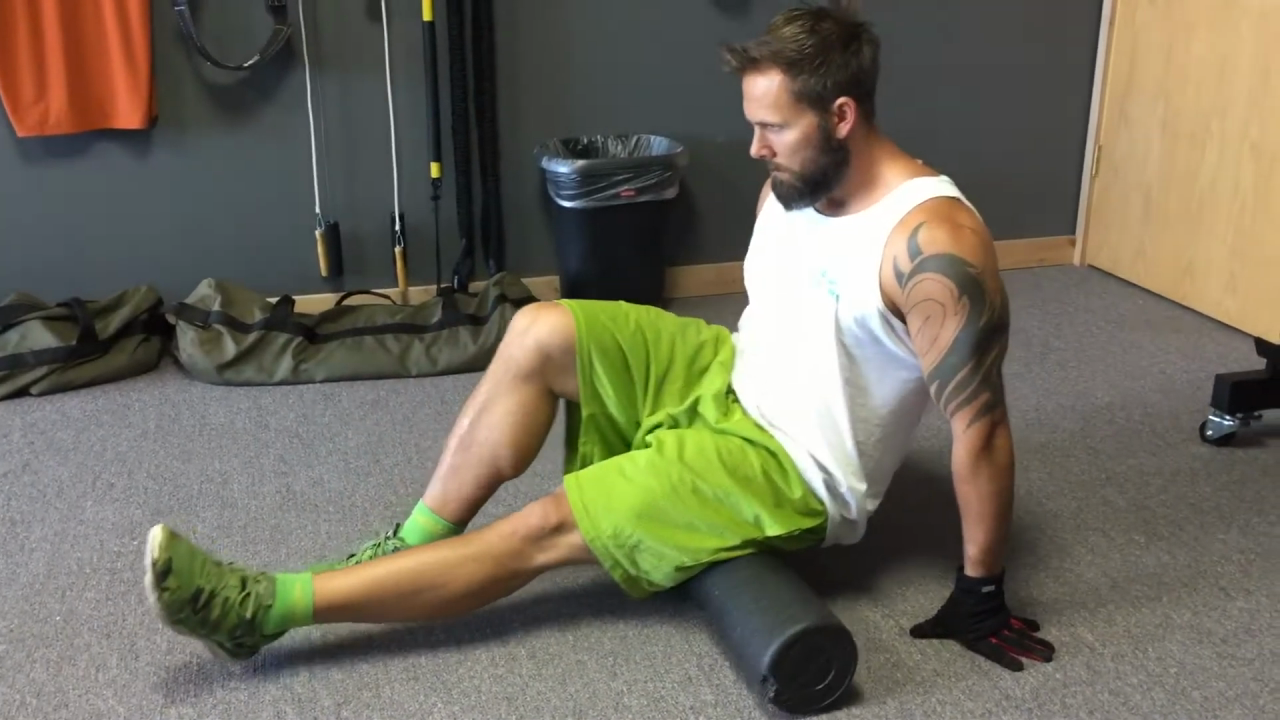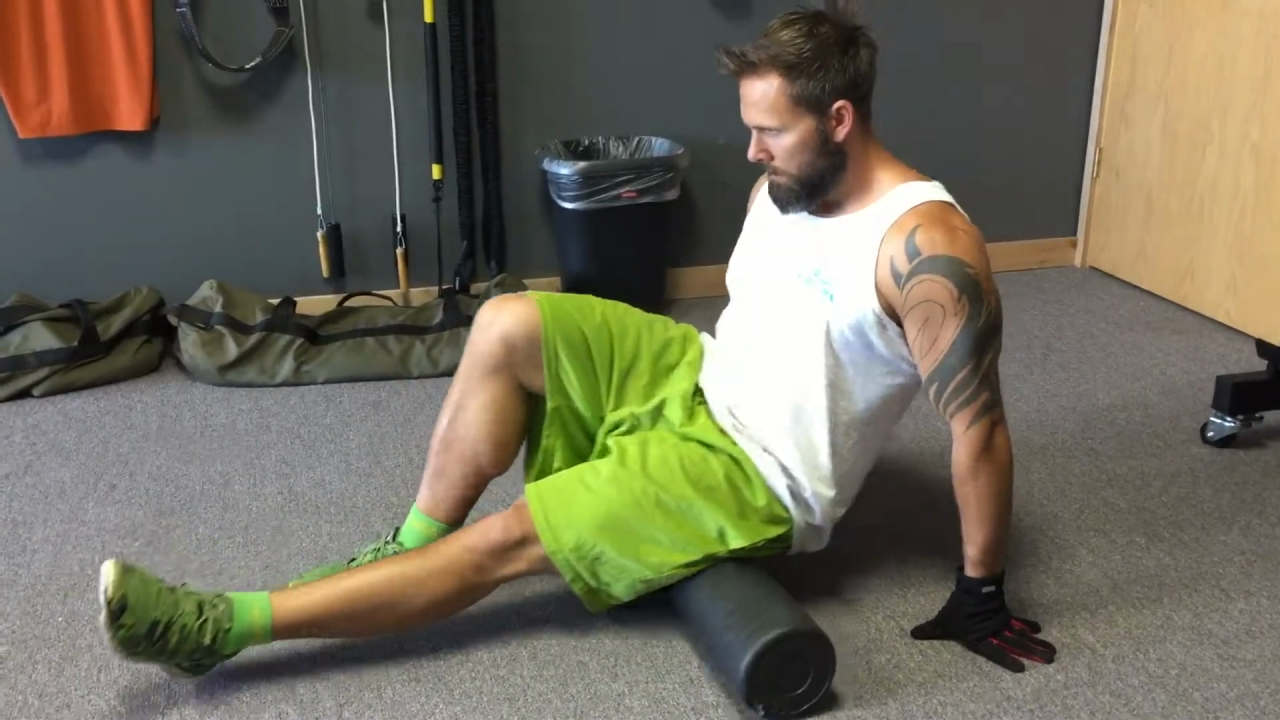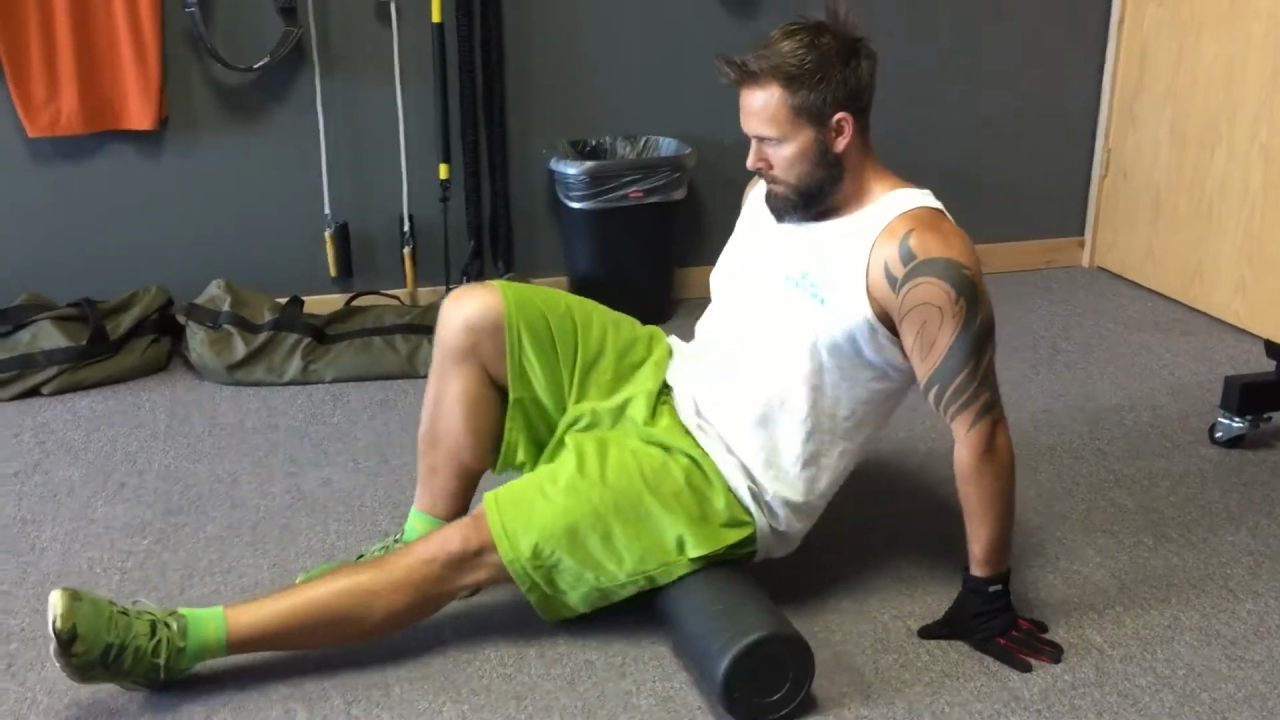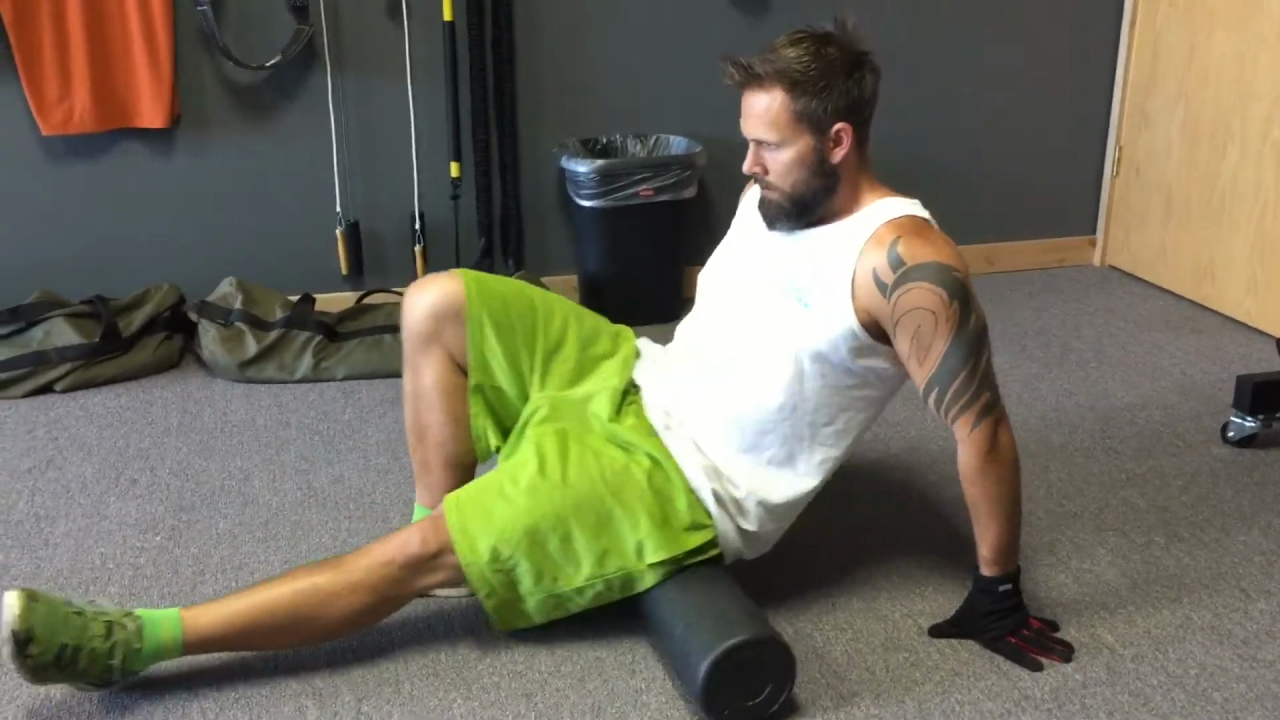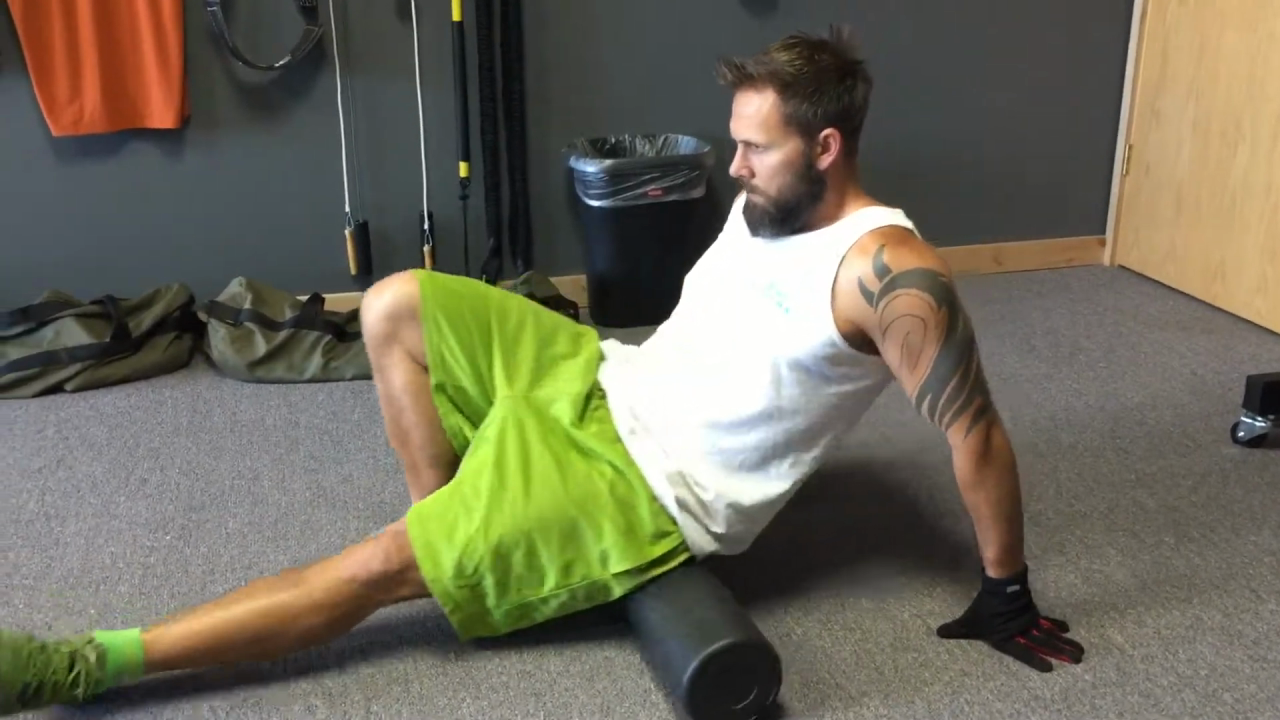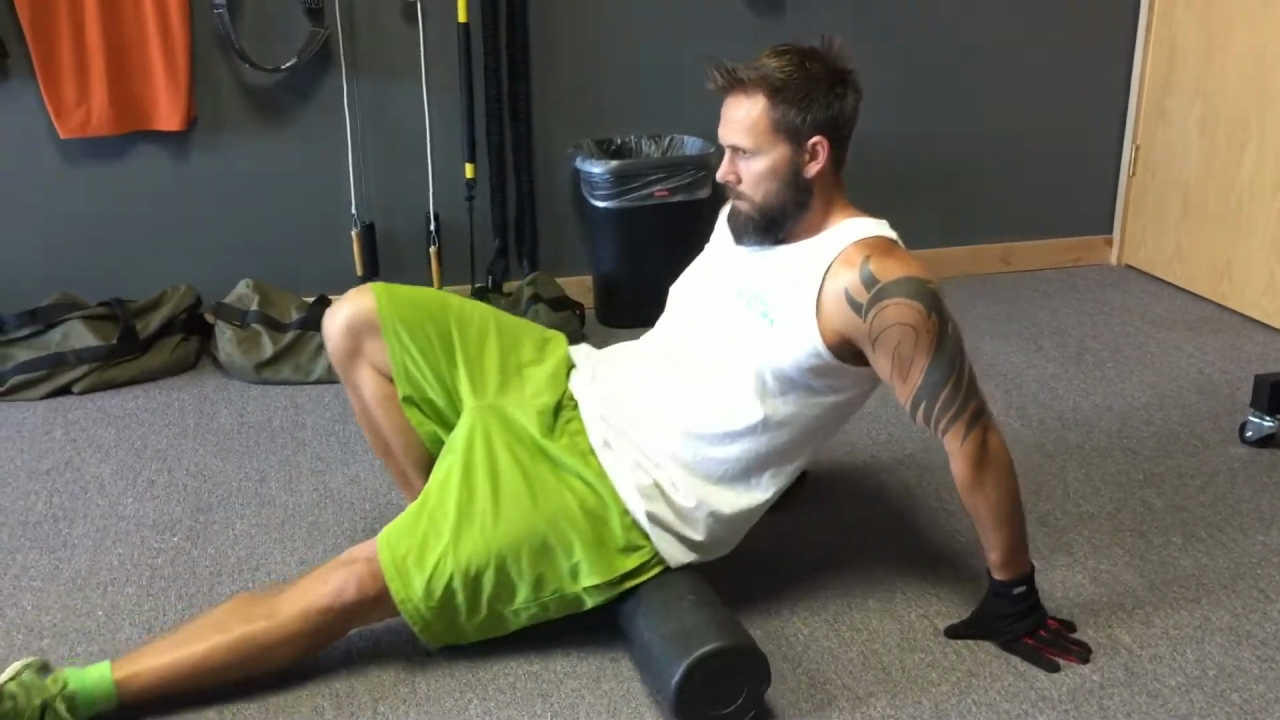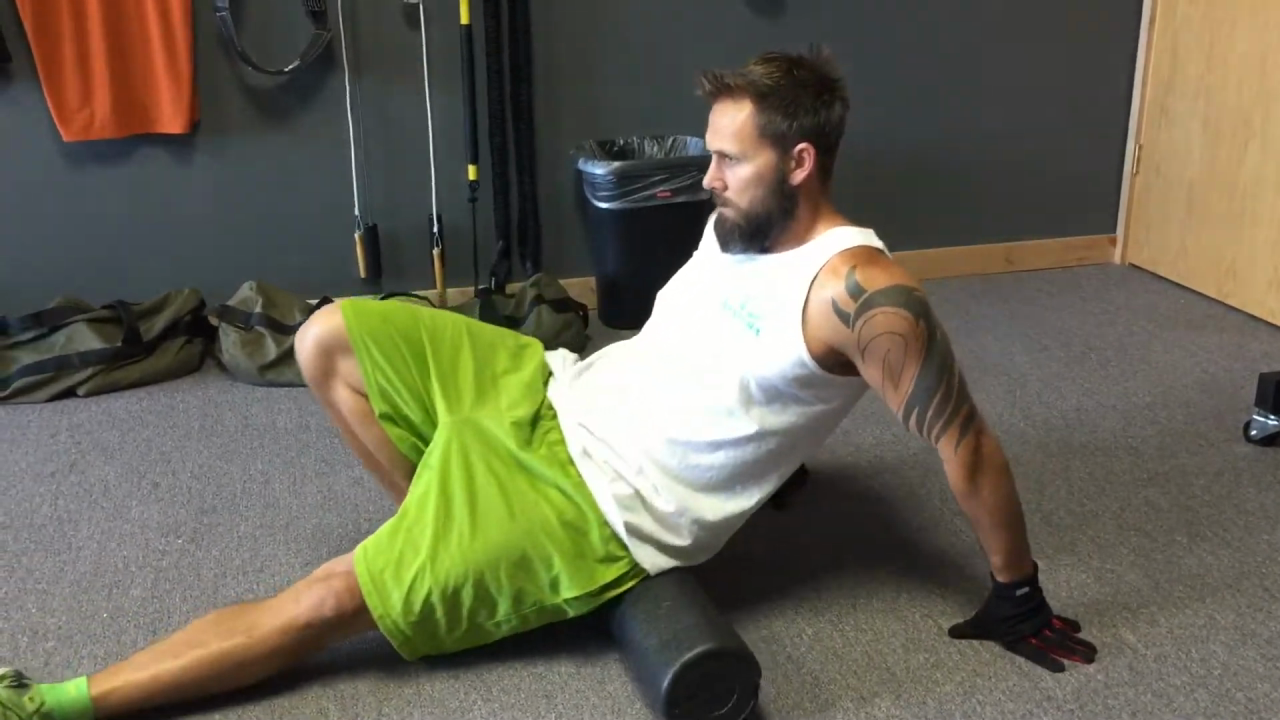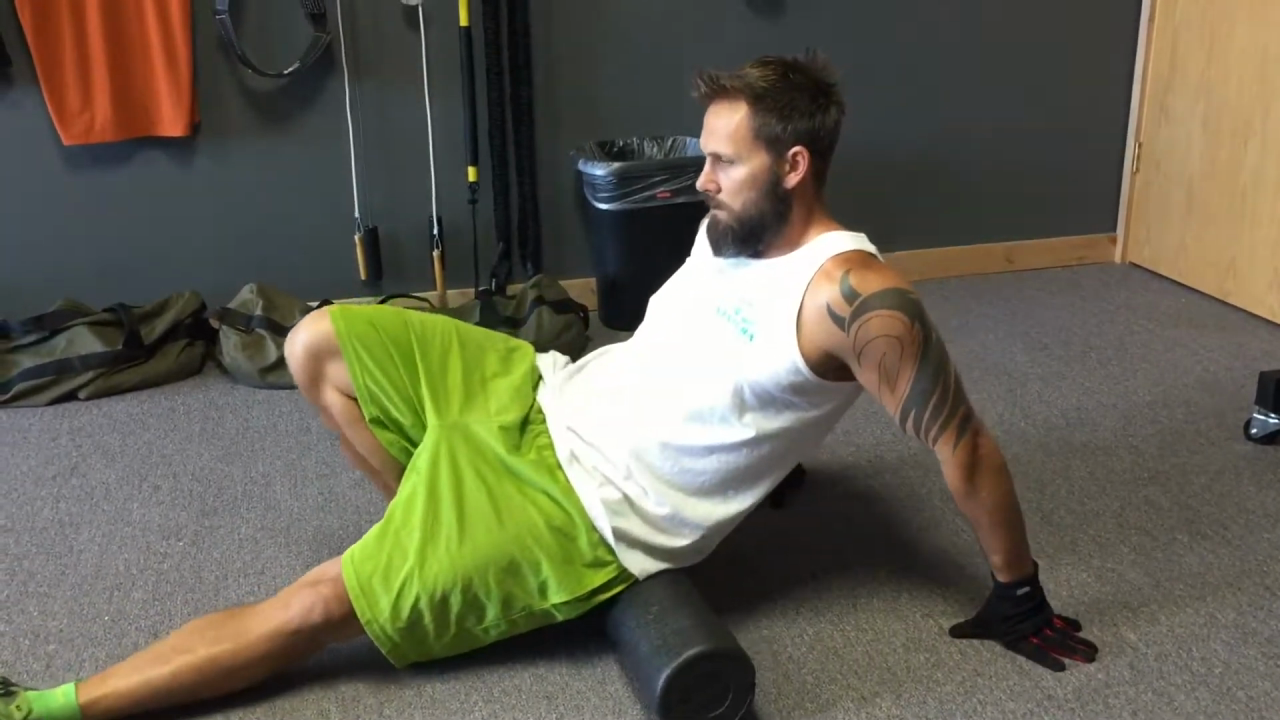
dt=0.2s
person 1, frame 1
left shoulder: (930, 242)
right shoulder: (791, 184)
left elbow: (980, 426)
left wrist: (981, 596)
left hip: (790, 471)
right hip: (730, 380)
left knee: (542, 531)
right knee: (541, 333)
left ankle: (266, 606)
right ankle: (416, 545)
person 1, frame 2
left shoulder: (924, 245)
right shoulder: (782, 184)
left elbow: (977, 426)
left wrist: (980, 595)
left hip: (753, 476)
right hip: (698, 382)
left knee: (503, 542)
right knee: (508, 325)
left ankle: (223, 626)
right ankle: (413, 545)
person 1, frame 3
left shoulder: (914, 252)
right shoulder: (776, 188)
left elbow: (977, 427)
left wrist: (986, 596)
left hip: (715, 481)
right hip: (665, 384)
left knee: (460, 556)
right knee: (475, 316)
left ankle: (180, 641)
right ankle: (420, 533)
person 1, frame 4
left shoulder: (901, 262)
right shoulder: (773, 195)
left elbow: (980, 426)
left wrist: (997, 594)
left hip: (681, 487)
right hip: (634, 386)
left knee: (416, 559)
right knee: (439, 305)
left ankle: (134, 643)
right ankle: (455, 520)
person 1, frame 5
left shoulder: (884, 271)
right shoulder: (765, 204)
left elbow: (975, 433)
left wrist: (1005, 595)
left hip: (644, 491)
right hip: (600, 387)
left knee: (378, 568)
right knee: (398, 305)
right ankle: (452, 521)
person 1, frame 6
left shoulder: (869, 282)
right shoulder: (754, 215)
left elbow: (971, 438)
left wrist: (1012, 597)
left hip: (620, 502)
right hip: (573, 390)
left knee: (351, 586)
right knee: (358, 321)
right ankle: (445, 530)
person 1, frame 7
left shoulder: (857, 291)
right shoulder: (744, 222)
left elbow: (965, 443)
left wrist: (1017, 599)
left hip: (599, 507)
right hip: (555, 398)
left knee: (332, 598)
right knee: (330, 339)
right ankle: (440, 534)
person 1, frame 8
left shoulder: (850, 296)
right shoulder: (736, 224)
left elbow: (962, 444)
left wrist: (1016, 596)
left hip: (591, 511)
right hip: (545, 400)
left knee: (321, 603)
right knee: (319, 343)
right ankle: (432, 533)
